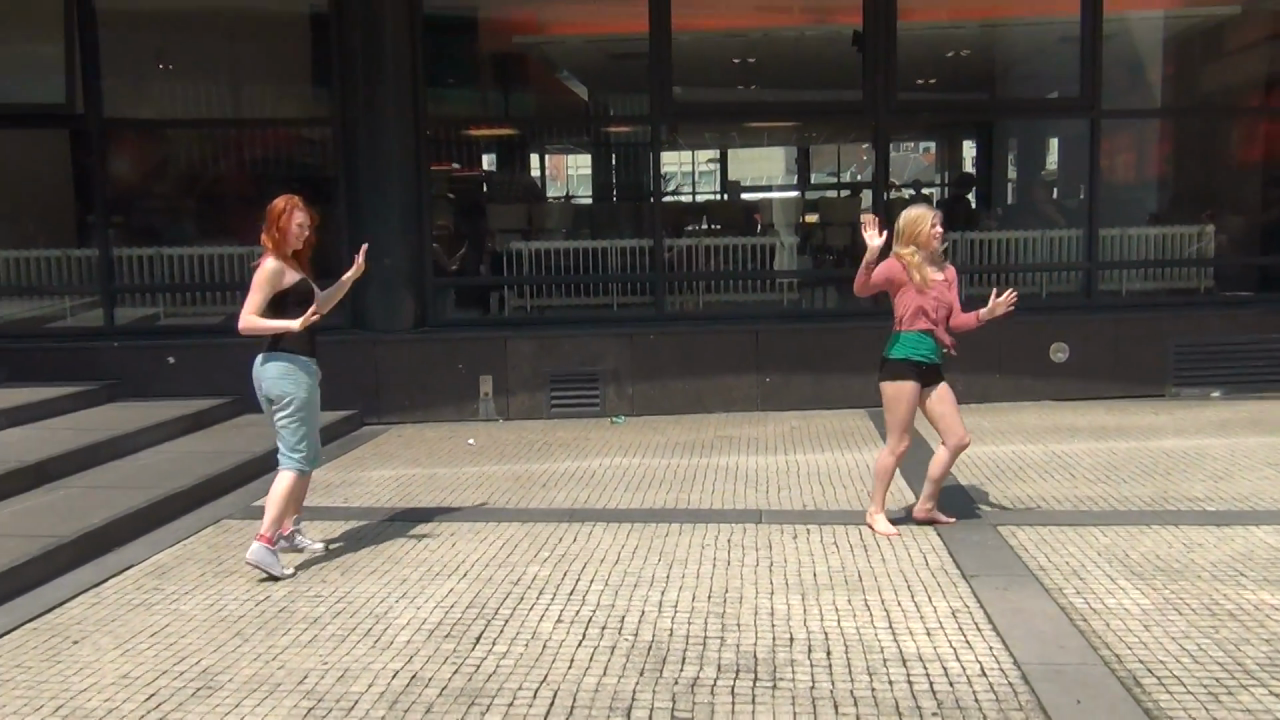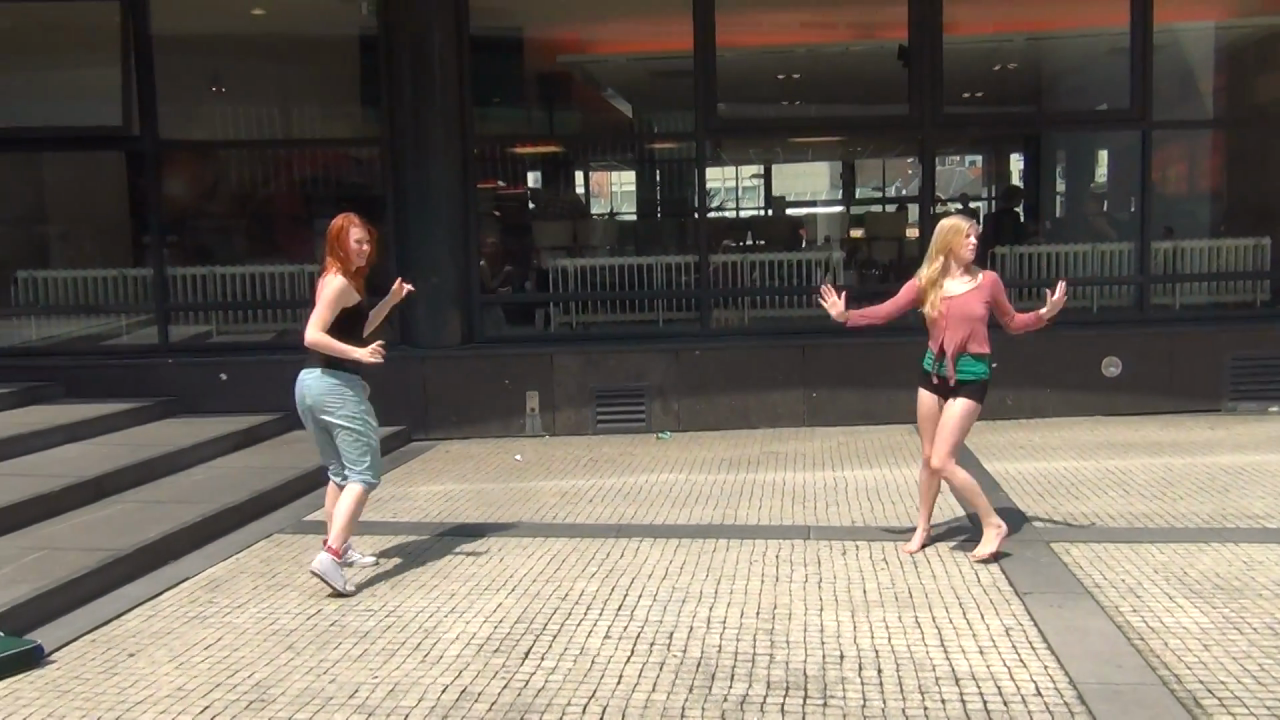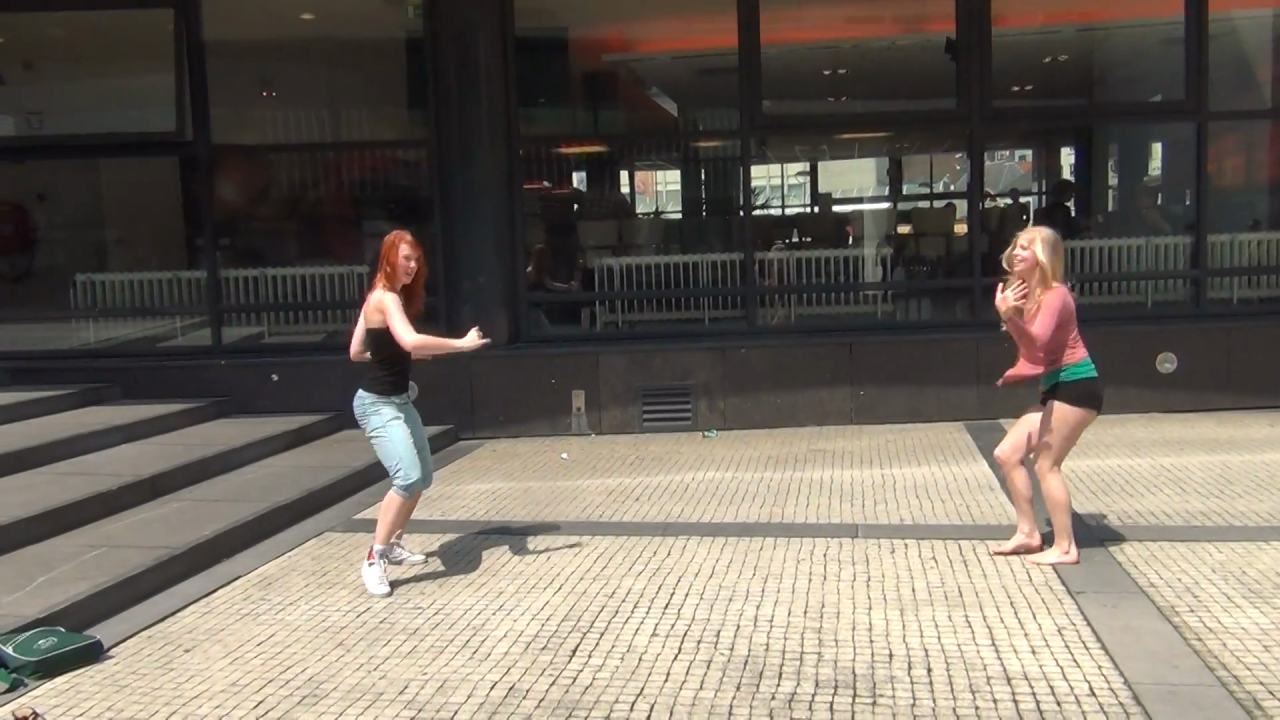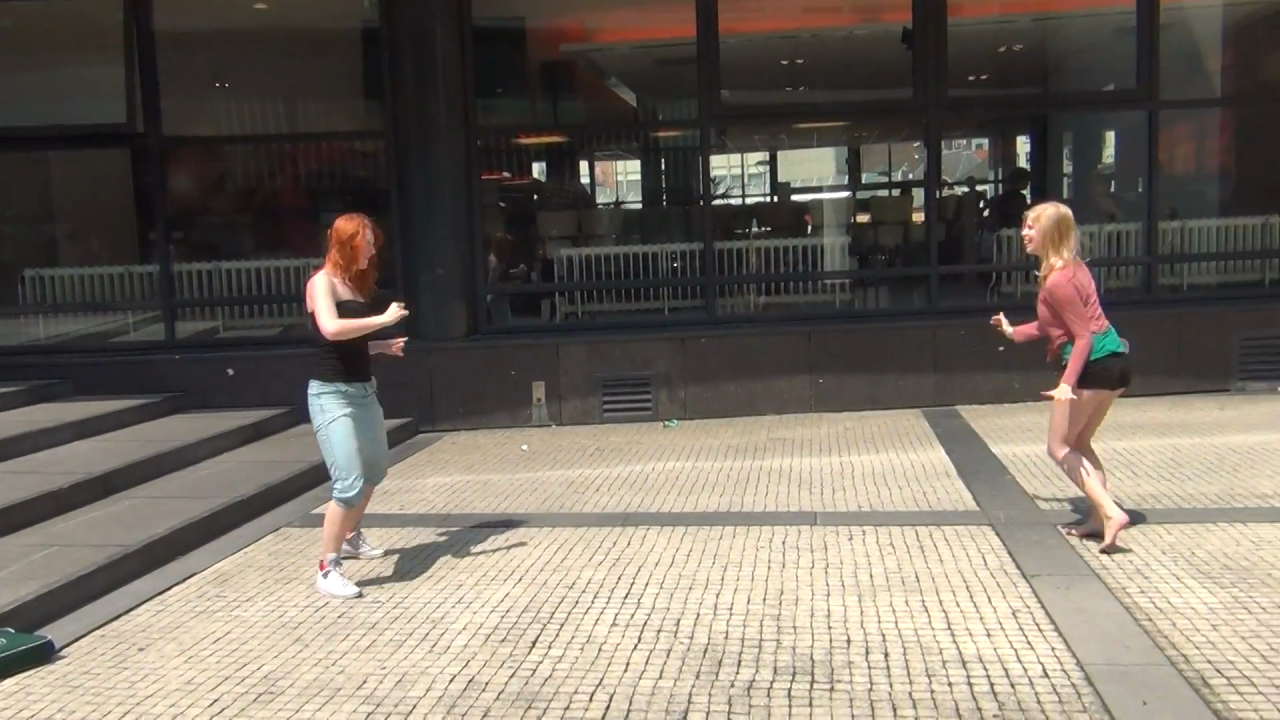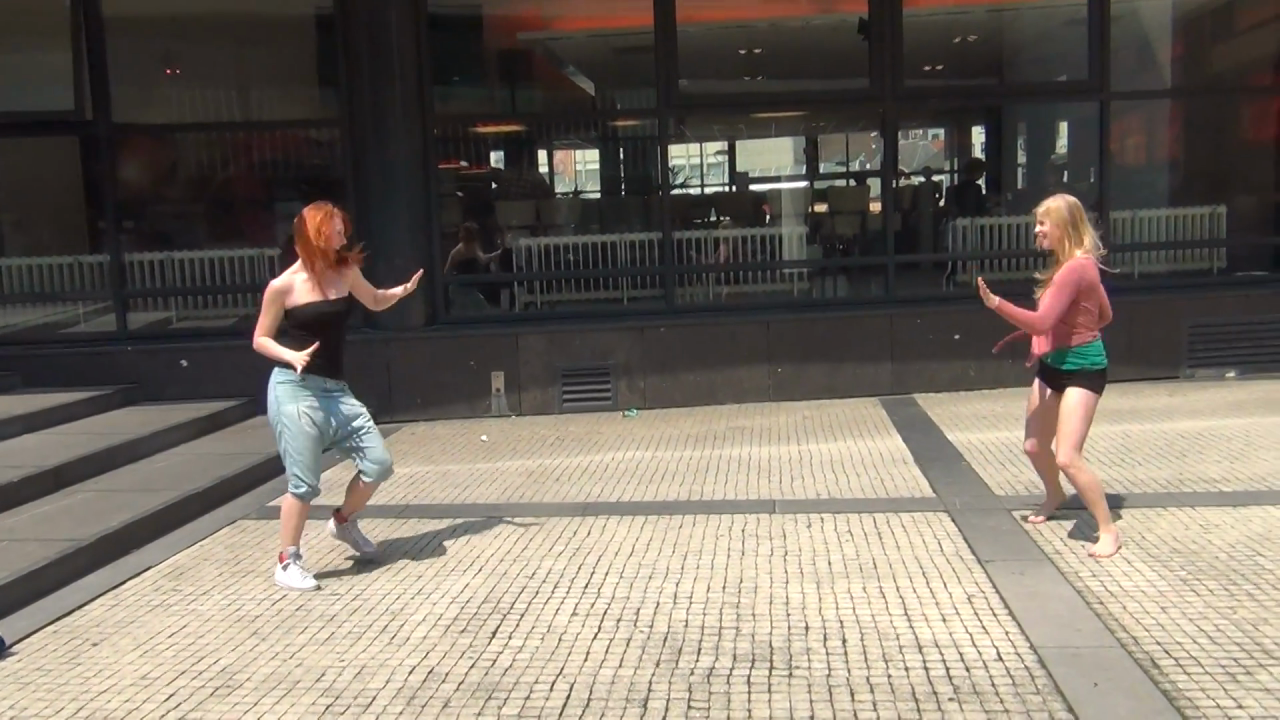
dt=0.5s
person 1, frame 1
left shoulder: (293, 263)
right shoulder: (271, 266)
left elbow: (312, 309)
right elbow: (246, 323)
left wrist: (347, 280)
right wrist: (294, 325)
left hip: (295, 370)
right hip: (283, 369)
left knee: (302, 459)
right knee: (296, 460)
left ankle: (287, 531)
right ankle: (263, 544)
person 1, frame 2
left shoulder: (343, 281)
right shoulder: (338, 281)
left elbow: (356, 330)
right elbow: (312, 336)
left wrist: (390, 301)
right wrist: (358, 353)
left hip: (312, 385)
right hip: (335, 386)
left knee: (341, 471)
right knee: (363, 472)
left ankle: (337, 547)
right ankle: (331, 555)
person 1, frame 3
left shoulder: (383, 297)
right shoulder: (386, 300)
left elbow: (356, 352)
right elbow: (410, 342)
left wrist: (386, 356)
right wrist: (463, 344)
left hip: (395, 400)
right hip: (377, 405)
left knee: (417, 476)
right knee: (408, 476)
left ankle: (390, 544)
right ankle: (374, 559)
person 1, frame 4
left shoulder: (355, 284)
right shoulder: (322, 282)
right elbow: (331, 330)
left wrist: (382, 346)
right wrist: (383, 319)
left hip: (363, 393)
right hip: (331, 396)
left knee: (373, 472)
right knee: (349, 484)
left ankle: (350, 538)
right ankle: (328, 569)
person 1, frame 5
left shoulder: (347, 268)
right shoulder: (282, 287)
left elbow: (373, 300)
right elbow: (260, 341)
left wrist: (402, 291)
right wrist: (291, 356)
left hip: (335, 390)
right hip: (294, 390)
left knee: (378, 462)
right knee: (303, 482)
left ankle: (345, 521)
right ankle: (287, 561)
person 2, frame 1
left shoulder: (948, 272)
right shoulder: (899, 266)
left elbow: (956, 320)
right elbow: (861, 289)
left wrist: (987, 314)
right wrist: (871, 256)
left hip: (933, 365)
right hip: (903, 360)
left knee: (958, 439)
right knee: (898, 443)
left ankle: (925, 506)
right ankle: (875, 511)
person 2, frame 2
left shoulder: (988, 281)
right shoulder: (925, 283)
left elbow: (1011, 322)
right elbow: (886, 311)
left wrist: (1045, 314)
right wrist: (846, 315)
left hip: (969, 380)
right hip: (933, 376)
left knee: (941, 463)
right knee: (928, 458)
left ankle: (993, 525)
right ankle: (923, 528)
person 2, frame 3
left shoulder: (1053, 298)
right shoulder: (1028, 294)
left elbow: (1036, 344)
left wrist: (1009, 317)
left hip: (1076, 389)
right hip: (1056, 390)
left knee: (1045, 465)
right knee: (1005, 455)
left ankle: (1065, 546)
right ankle: (1027, 533)
person 2, frame 4
left shoulder: (1057, 280)
right shoulder: (1071, 268)
left elbow: (1083, 336)
right elbow: (1050, 326)
left wrist: (1067, 384)
right wrist: (1015, 332)
left hip: (1094, 366)
right hip: (1111, 359)
left knee: (1060, 448)
right knee: (1077, 443)
left ankle: (1110, 513)
right ankle: (1100, 518)
person 2, frame 5
left shoulder: (1076, 268)
right shoulder: (1077, 266)
left elbow: (1044, 321)
right elbow: (1105, 315)
left wrist: (996, 305)
left hip: (1082, 371)
right hip: (1054, 368)
left knee: (1068, 457)
right knee: (1035, 444)
left ankle: (1109, 531)
right ankle: (1051, 501)
